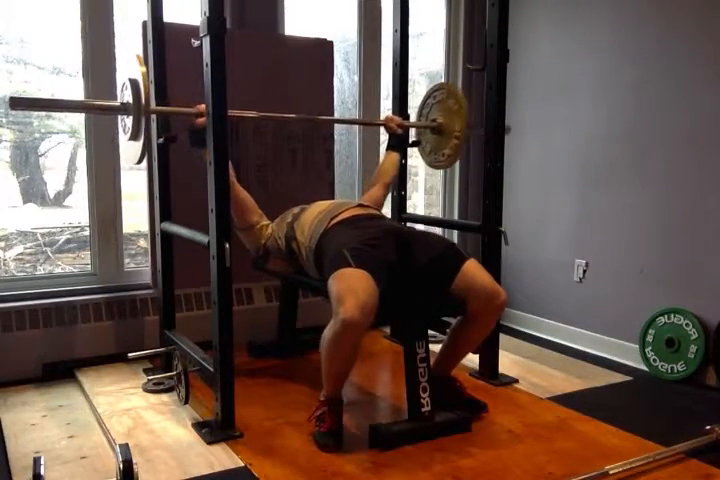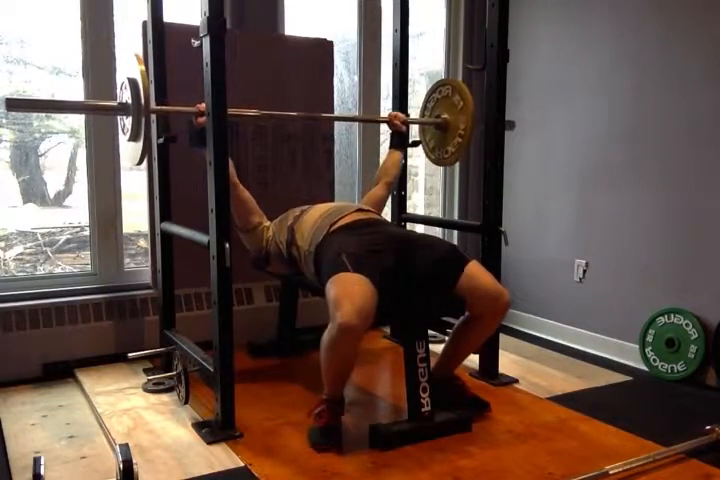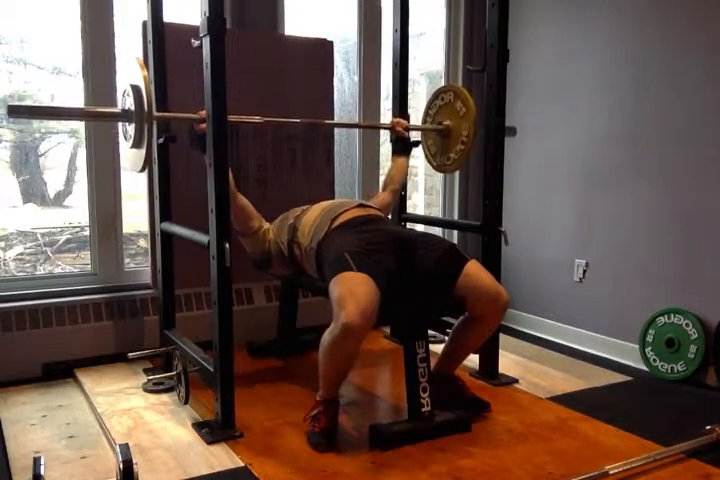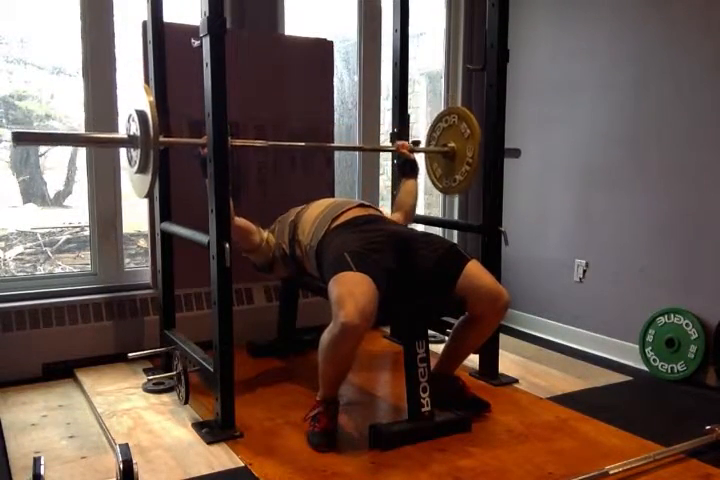
dt=0.7s
person 1, frame 1
right shoulder: (271, 238)
left elbow: (379, 187)
right elbow: (231, 189)
left wrist: (395, 141)
right wrist: (207, 137)
left knee: (491, 299)
right knee: (351, 316)
left ankle: (439, 379)
right ankle: (329, 403)
person 1, frame 2
left shoulder: (335, 211)
right shoulder: (270, 239)
left elbow: (382, 185)
right elbow: (233, 188)
left wrist: (398, 140)
left knee: (494, 300)
right knee: (349, 320)
left ankle: (441, 380)
right ankle: (330, 403)
person 1, frame 3
right shoulder: (270, 240)
left elbow: (389, 193)
right elbow: (231, 197)
left wrist: (401, 147)
right wrist: (208, 144)
left knee: (494, 300)
right knee: (351, 321)
left ankle: (441, 379)
right ankle: (325, 404)
person 1, frame 4
right shoulder: (273, 243)
left elbow: (403, 217)
right elbow: (234, 227)
left wrist: (408, 168)
left knee: (494, 300)
right knee: (351, 320)
left ankle: (441, 380)
right ankle: (325, 406)
